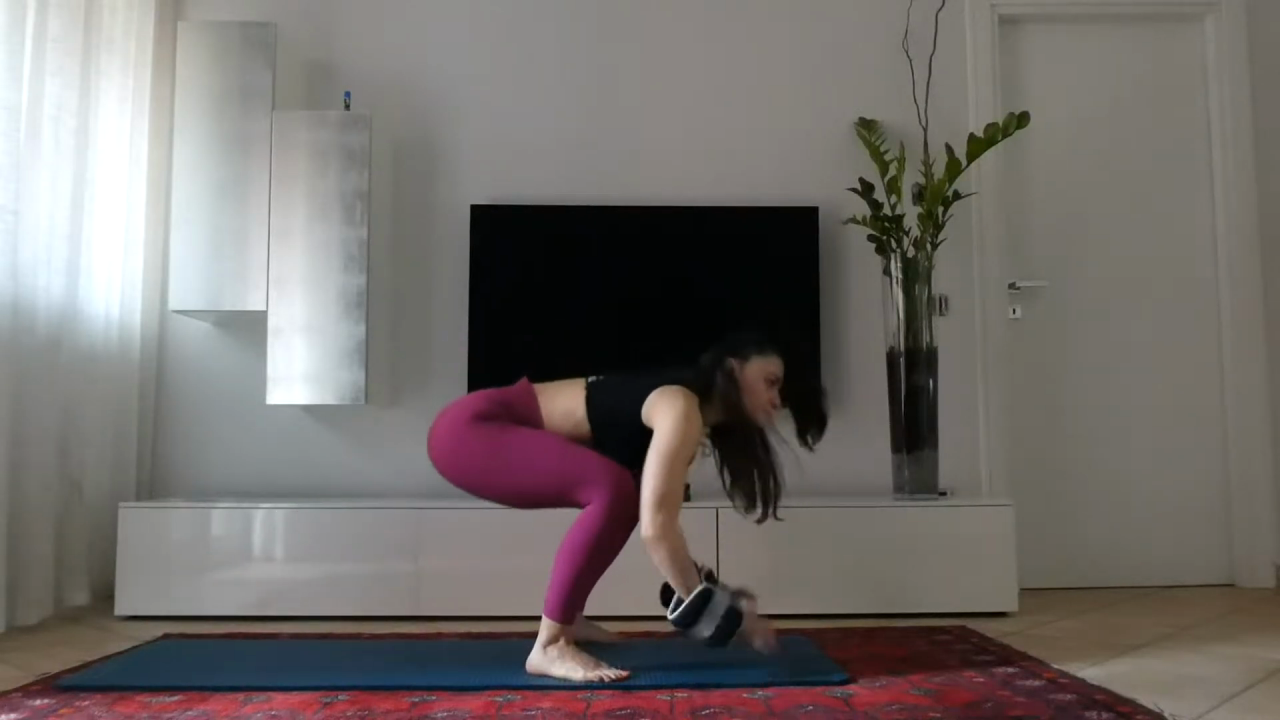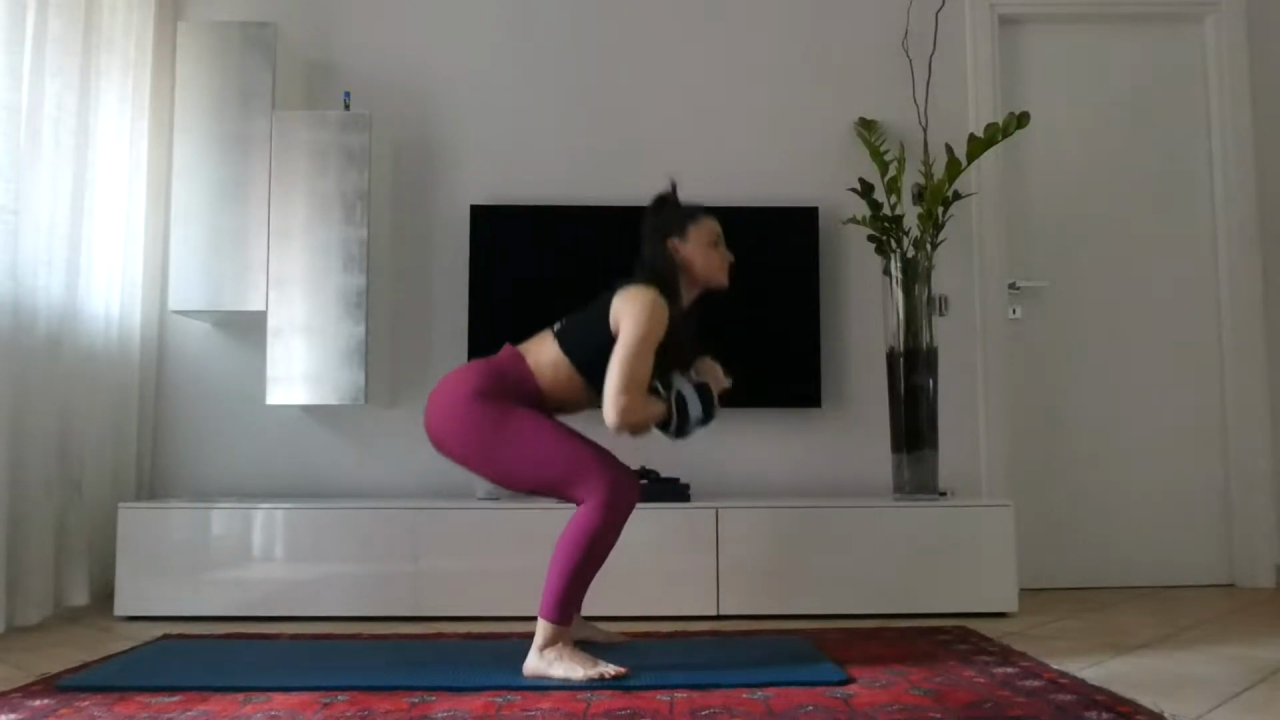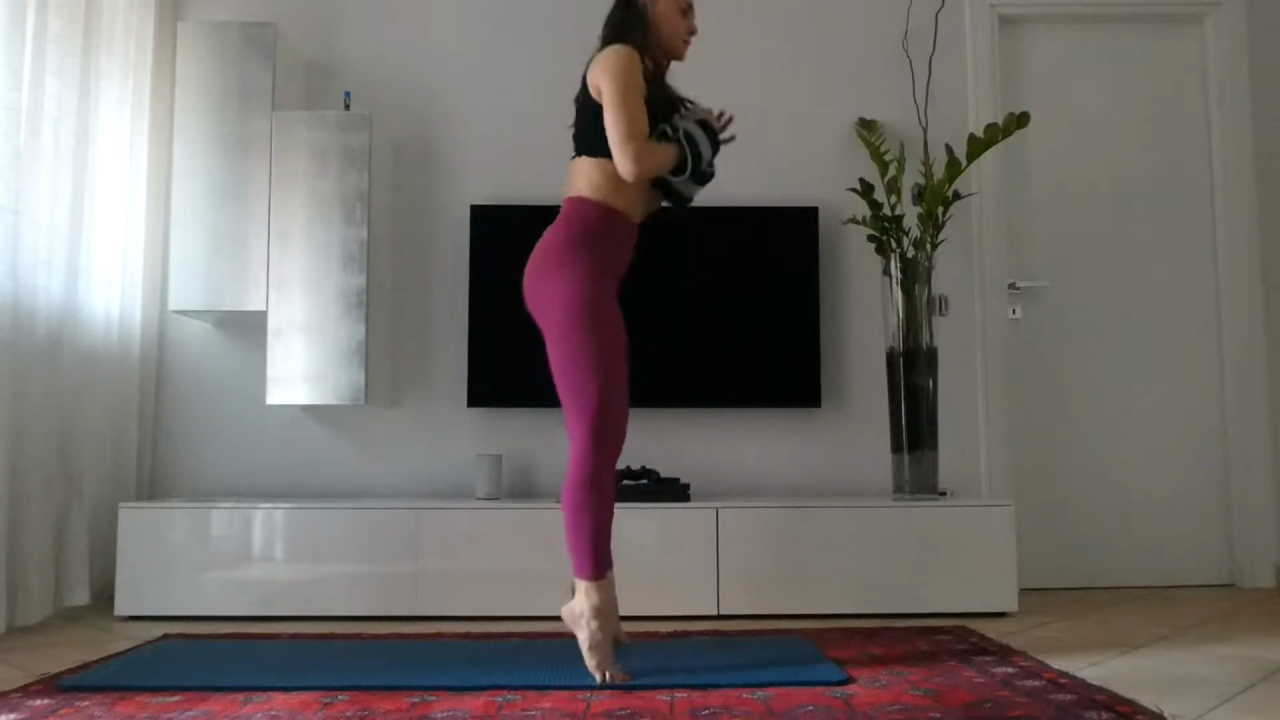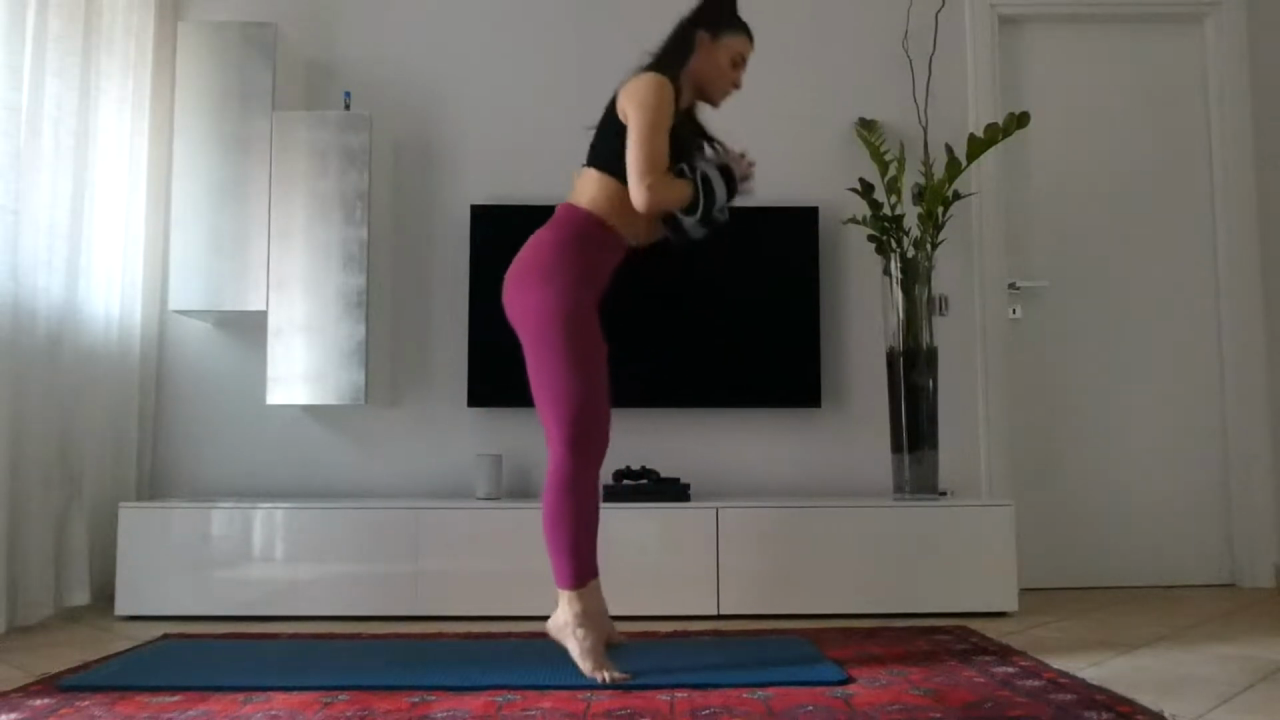
dt=0.5s
person 1, frame 1
left shoulder: (701, 417)
right shoulder: (681, 409)
left elbow: (658, 515)
right elbow: (656, 524)
left wrist: (702, 593)
right wrist: (714, 608)
left hip: (498, 425)
right hip: (468, 426)
left knee: (628, 489)
right knee: (611, 489)
left ankle: (565, 616)
right ankle: (550, 644)
person 1, frame 2
left shoulder: (663, 306)
right shoulder: (647, 302)
left elbow: (625, 398)
right elbow: (618, 413)
left wrist: (688, 382)
right wrist: (683, 399)
left hip: (488, 402)
right hip: (471, 404)
left knee: (607, 485)
right knee: (612, 488)
left ankle: (562, 618)
right ankle: (546, 648)
person 1, frame 3
left shoulder: (640, 77)
right shoulder: (618, 58)
left elbow: (641, 193)
right elbow: (633, 163)
left wrist: (692, 142)
right wrist: (690, 146)
left hip: (589, 267)
right hip: (573, 262)
left knee: (603, 438)
right knee: (595, 436)
left ankle: (592, 595)
right ankle: (590, 600)
person 1, frame 4
left shoulder: (673, 109)
right shoulder: (654, 87)
left elbow: (642, 221)
right elbow: (646, 194)
left wrist: (711, 183)
right wrist: (711, 186)
left hip: (567, 280)
right hip: (553, 274)
left knee: (586, 445)
right knee: (575, 442)
left ankle: (582, 601)
right ankle: (574, 611)
